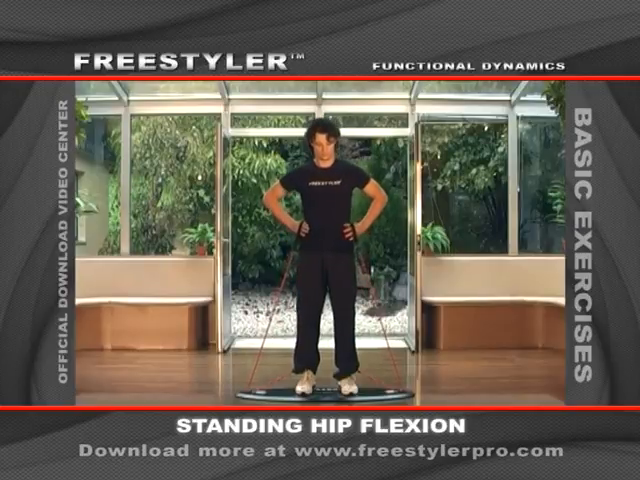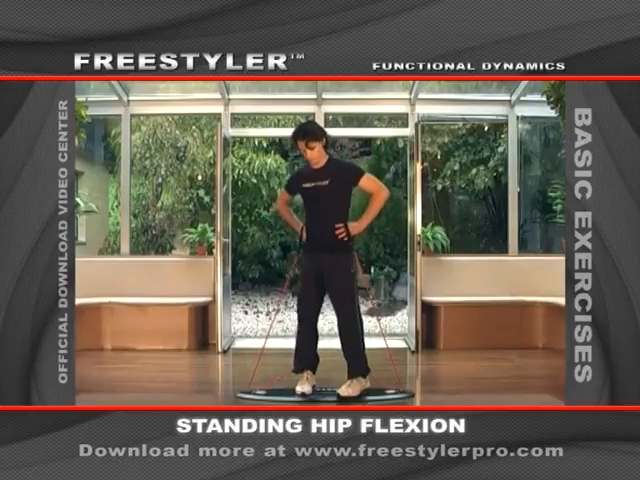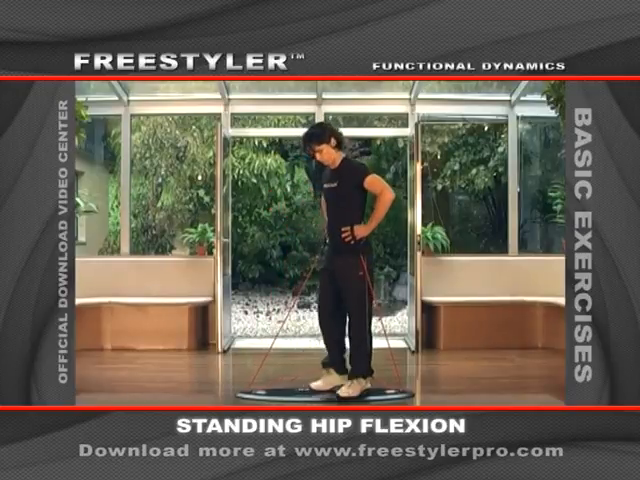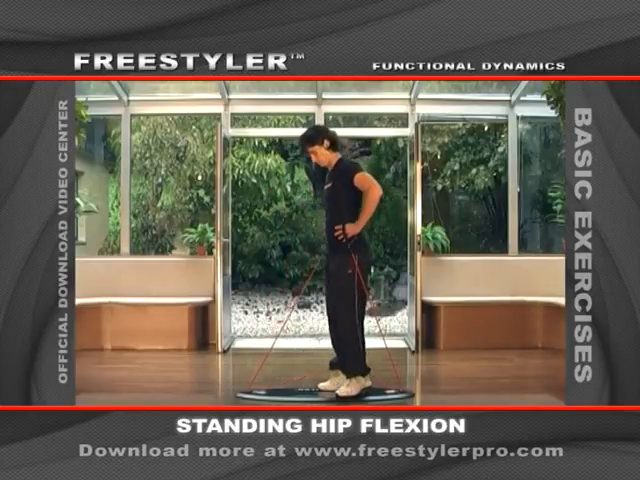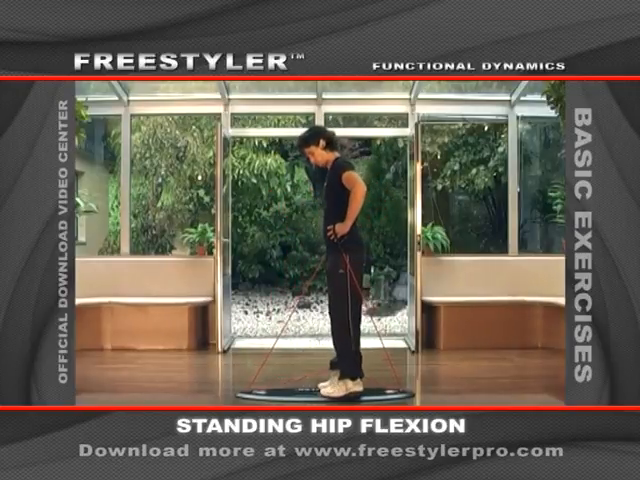
dt=0.5s
person 1, frame 1
left shoulder: (350, 172)
right shoulder: (301, 174)
left elbow: (380, 197)
right elbow: (270, 197)
left wrist: (362, 226)
right wrist: (291, 224)
left hip: (341, 253)
right hip: (311, 254)
left knee: (344, 314)
right knee: (307, 313)
left ankle: (347, 373)
right ankle: (306, 372)
person 1, frame 2
left shoulder: (343, 169)
right shoulder: (300, 176)
left elbow: (381, 191)
right elbow: (281, 203)
left wrist: (361, 224)
right wrist: (298, 227)
left hip: (339, 254)
right hip: (311, 254)
left knee: (348, 315)
right knee: (306, 315)
left ankle: (359, 375)
right ankle: (306, 373)
person 1, frame 3
left shoulder: (355, 169)
right shoulder: (326, 174)
left elbow: (387, 193)
left wrist: (367, 227)
left hip: (355, 256)
right hip: (332, 255)
left knee: (358, 317)
right knee: (328, 314)
left ankle: (360, 376)
right ankle: (336, 370)
person 1, frame 4
left shoulder: (348, 168)
right shoulder: (330, 174)
left elbow: (375, 191)
left wrist: (358, 225)
left hip: (351, 254)
right hip: (336, 253)
left knee: (350, 315)
right knee: (336, 316)
left ankle: (360, 374)
right ankle: (343, 371)
person 1, frame 5
left shoulder: (341, 167)
right shoulder: (332, 171)
left elbow: (359, 188)
left wrist: (347, 225)
left hip: (347, 253)
right hip: (338, 252)
left knee: (345, 315)
right knee: (338, 315)
left ankle: (351, 378)
right ankle: (341, 371)
